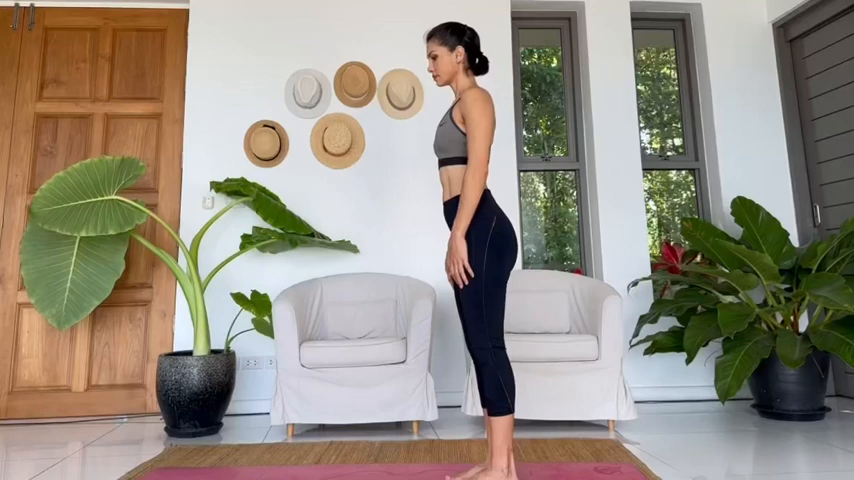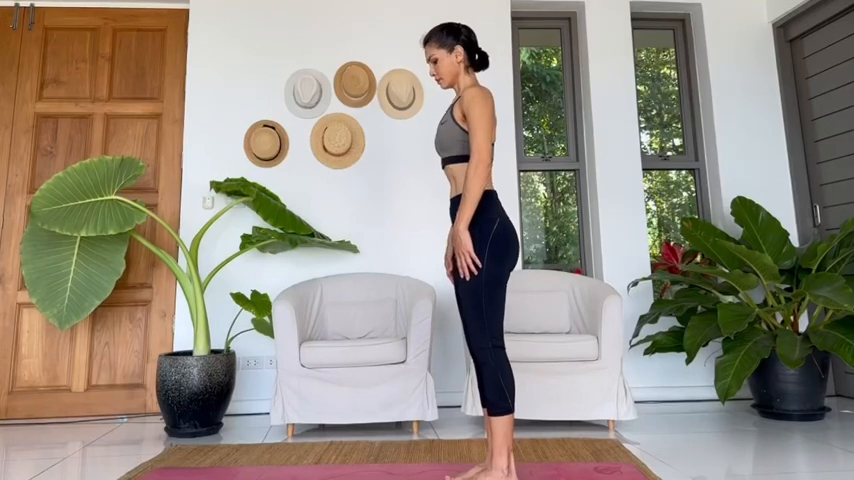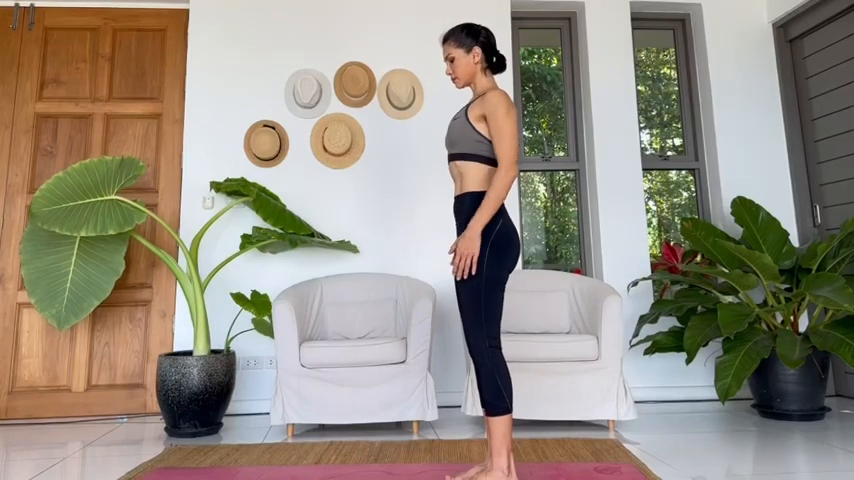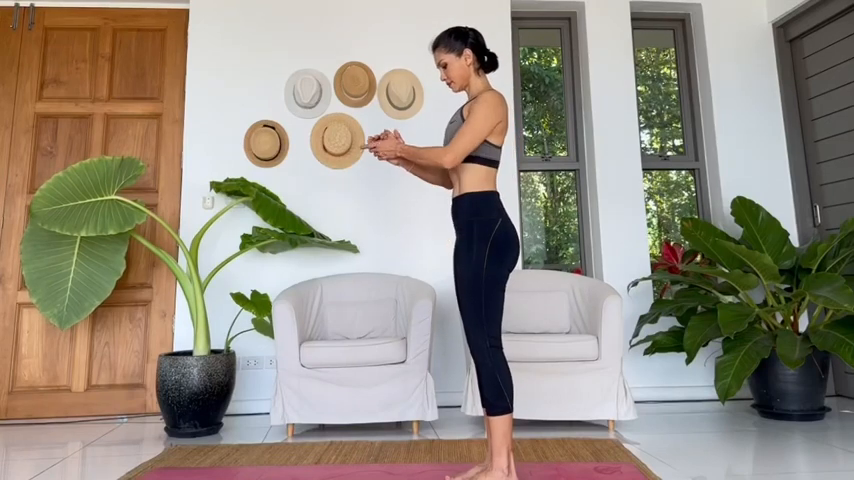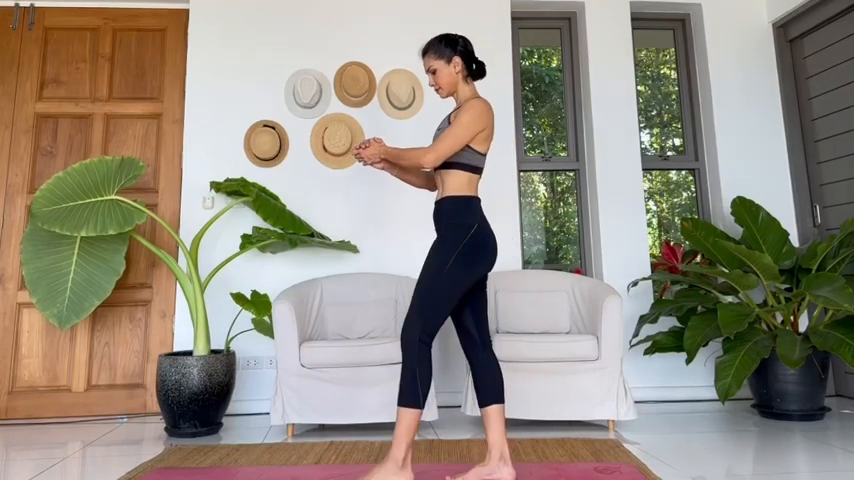
dt=1s
person 1, frame 1
left shoulder: (475, 97)
right shoulder: (459, 105)
left elbow: (477, 169)
left wrist: (459, 236)
left hip: (481, 230)
right hip: (470, 232)
left knee: (486, 344)
right knee: (480, 345)
person 1, frame 2
left shoulder: (475, 96)
right shoulder: (460, 103)
left elbow: (480, 163)
left wrist: (461, 230)
right wrist: (455, 237)
left hip: (484, 228)
right hip: (474, 229)
left knee: (487, 343)
right knee: (481, 345)
person 1, frame 3
left shoulder: (494, 100)
right shoulder: (474, 106)
left elbow: (507, 168)
left wrist: (474, 232)
left hip: (486, 229)
right hip: (474, 229)
left knee: (484, 344)
right knee: (480, 345)
person 1, frame 4
left shoulder: (490, 100)
right shoulder: (469, 107)
left elbow: (450, 157)
right elbow: (449, 176)
left wrist: (401, 148)
right wrist: (401, 158)
left hip: (486, 227)
right hip: (473, 229)
left knee: (485, 342)
right knee: (481, 343)
person 1, frame 5
left shoulder: (476, 108)
right shoulder: (461, 113)
left elbow: (431, 160)
right elbow: (433, 178)
left wrist: (385, 153)
right wrist: (389, 164)
left hip: (464, 232)
right hip: (461, 233)
left knee: (415, 336)
right knee: (476, 346)
